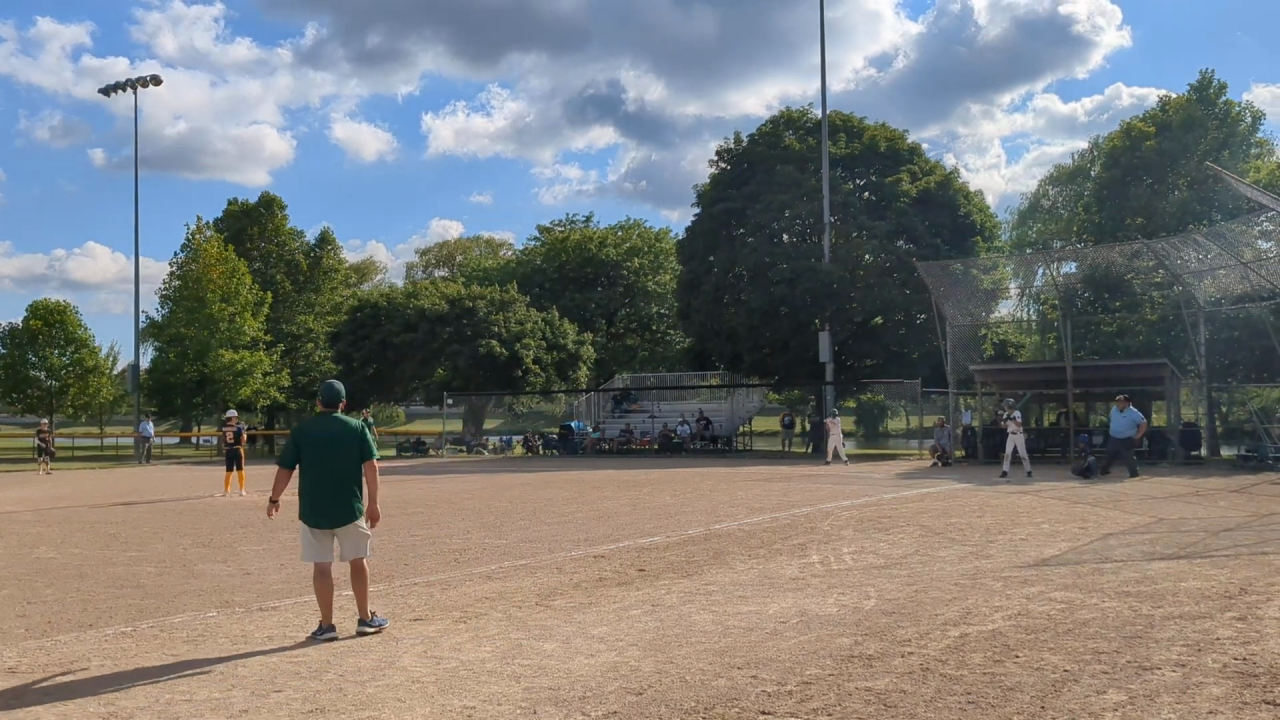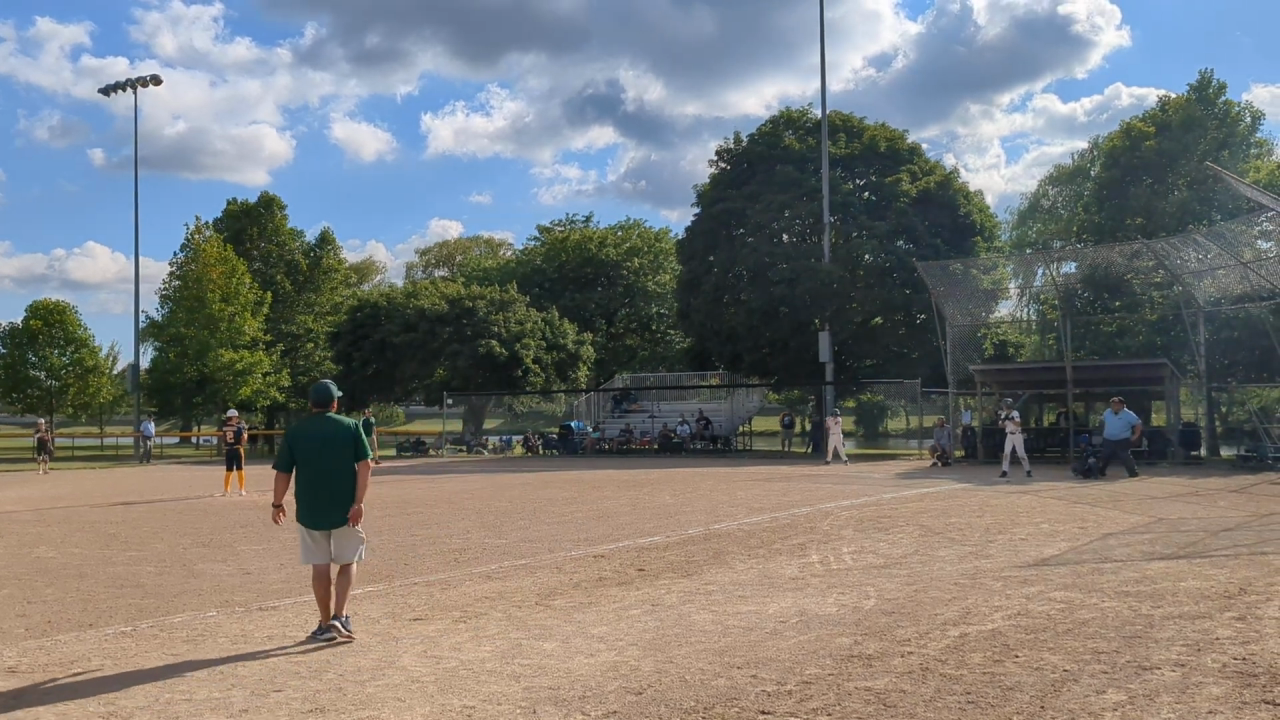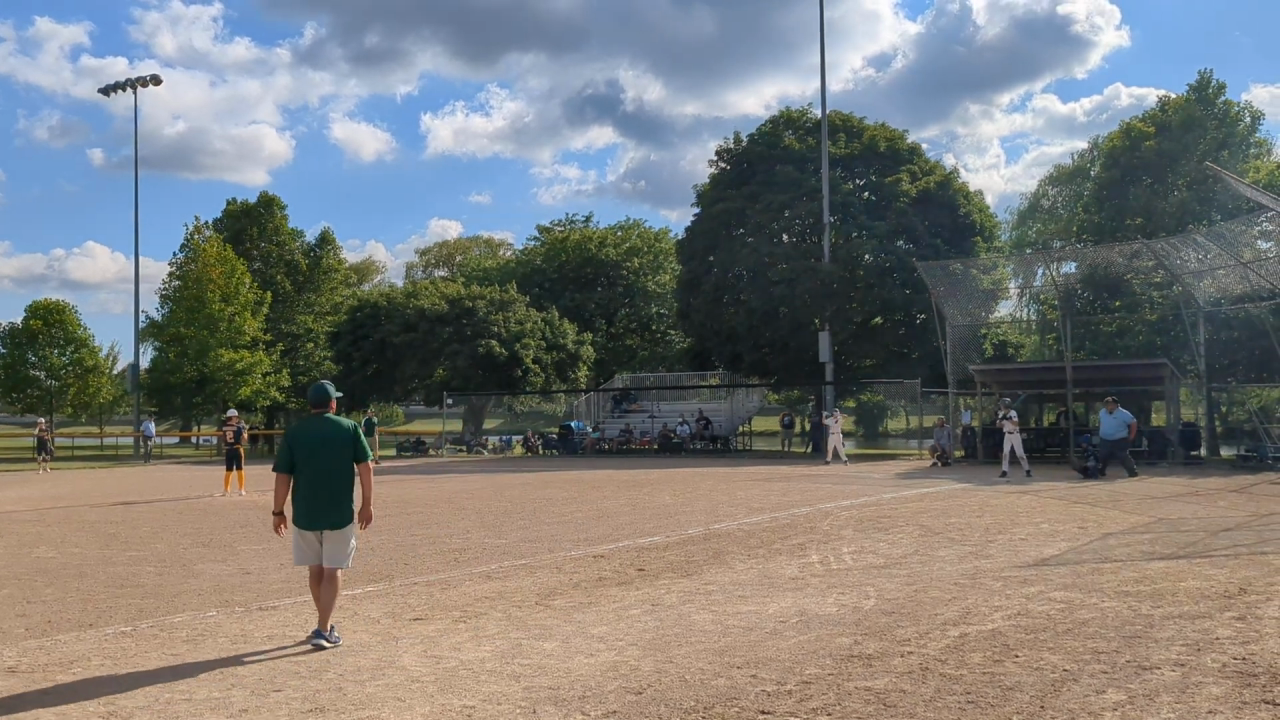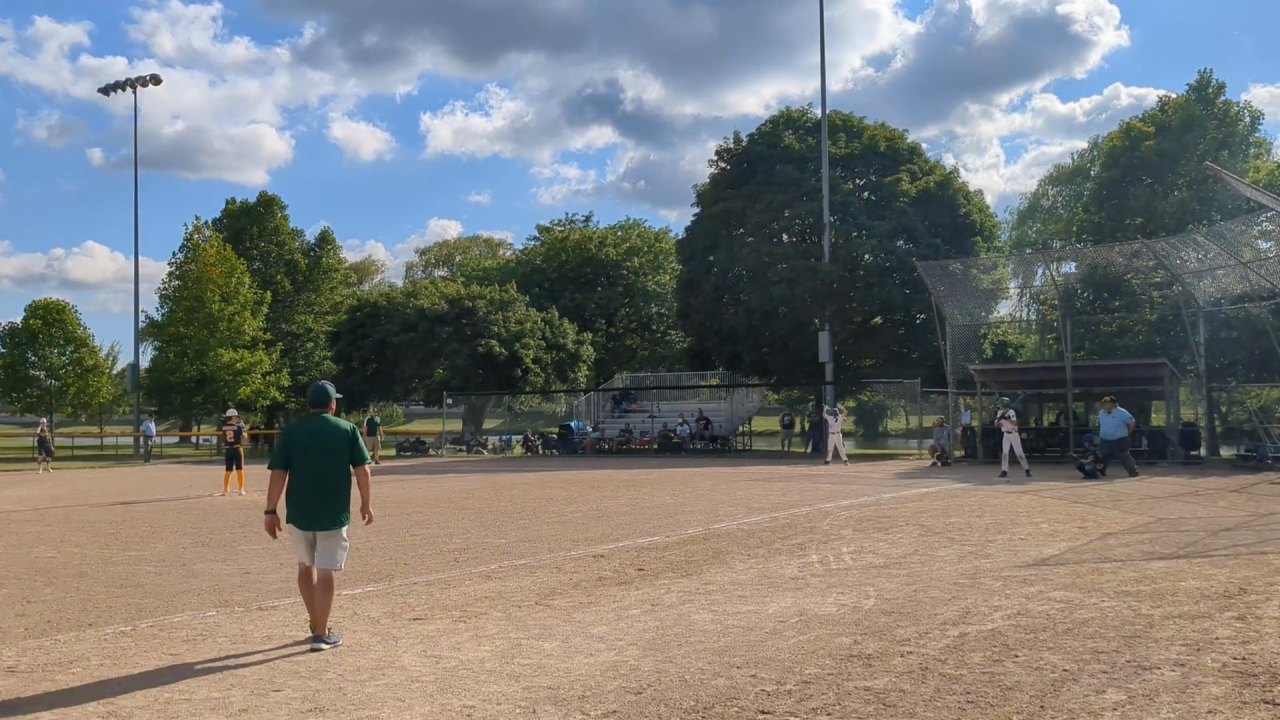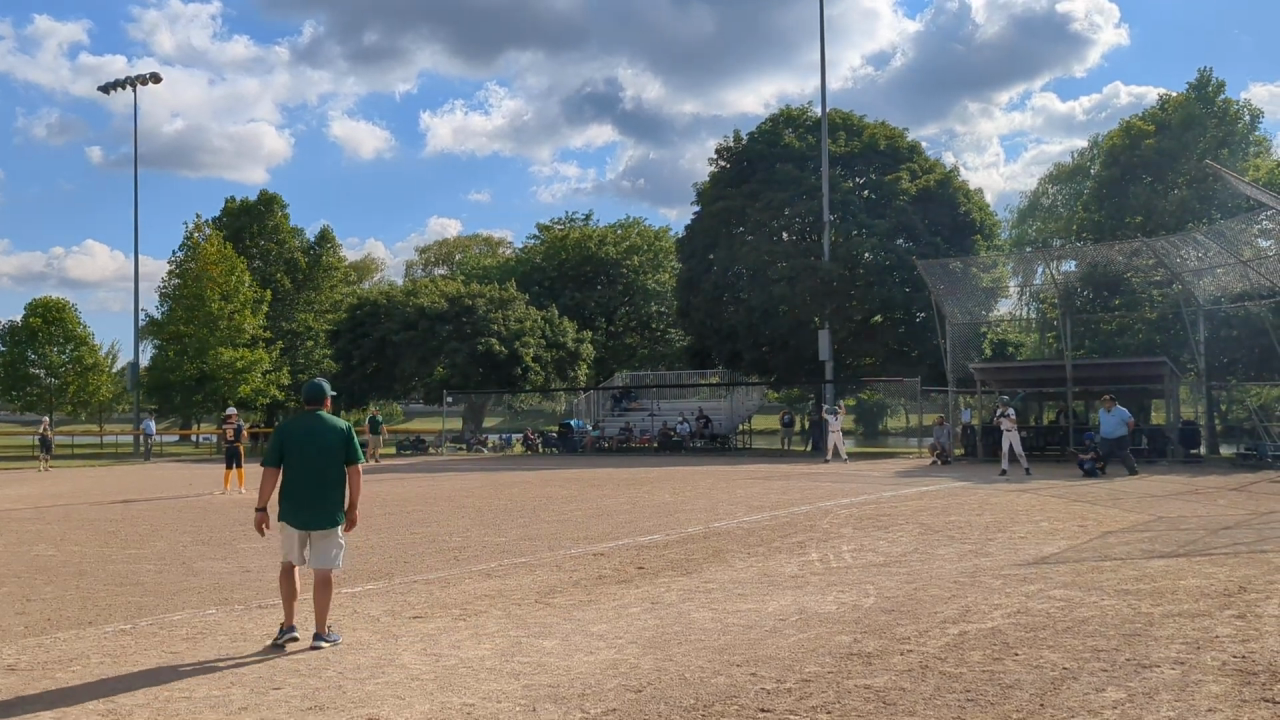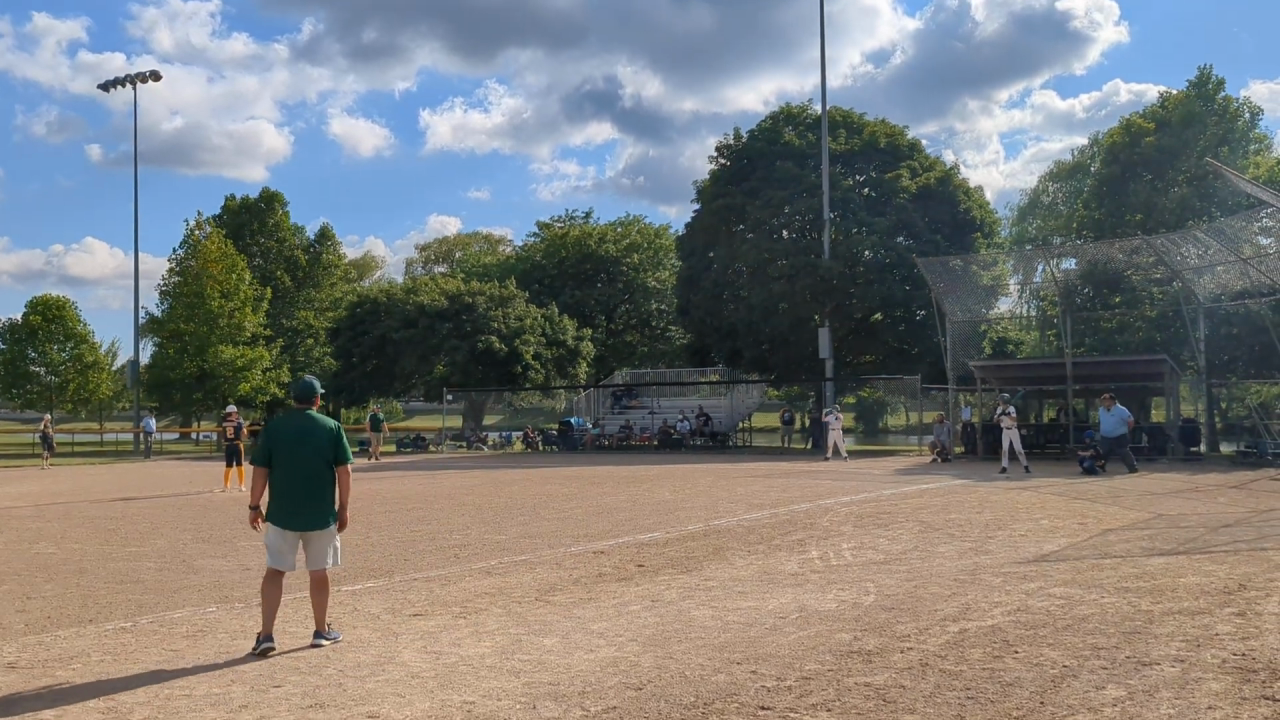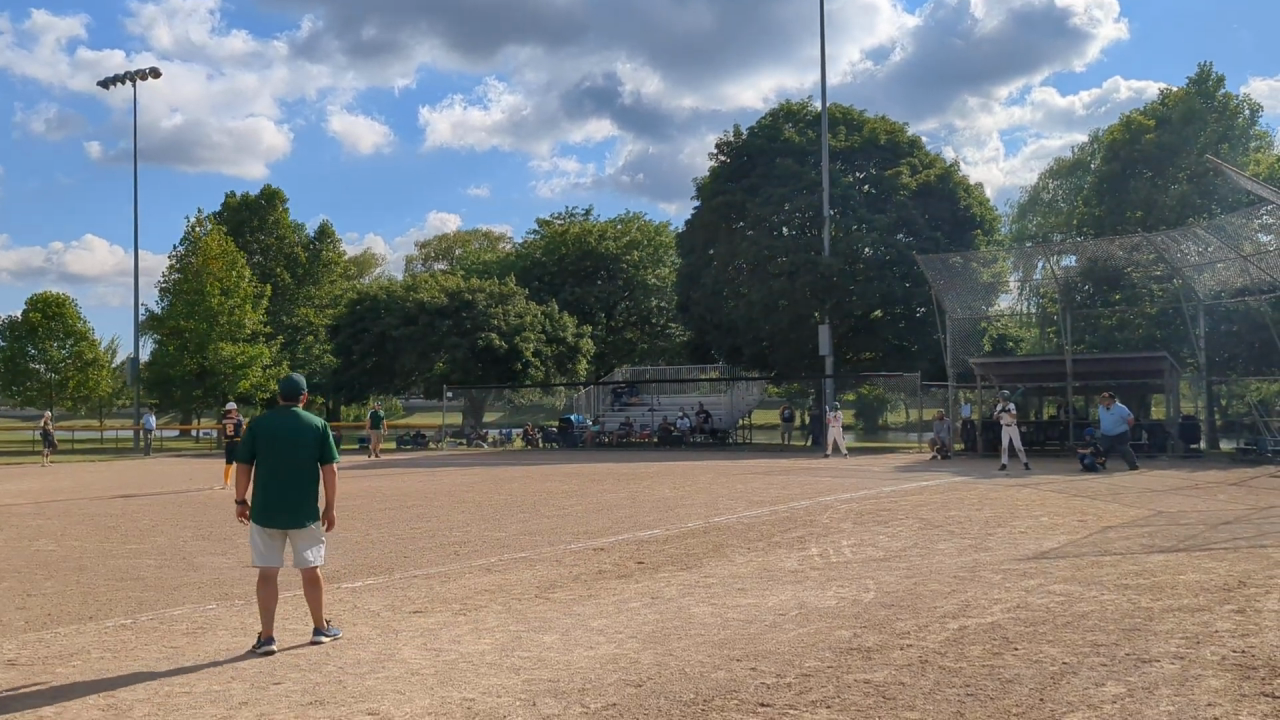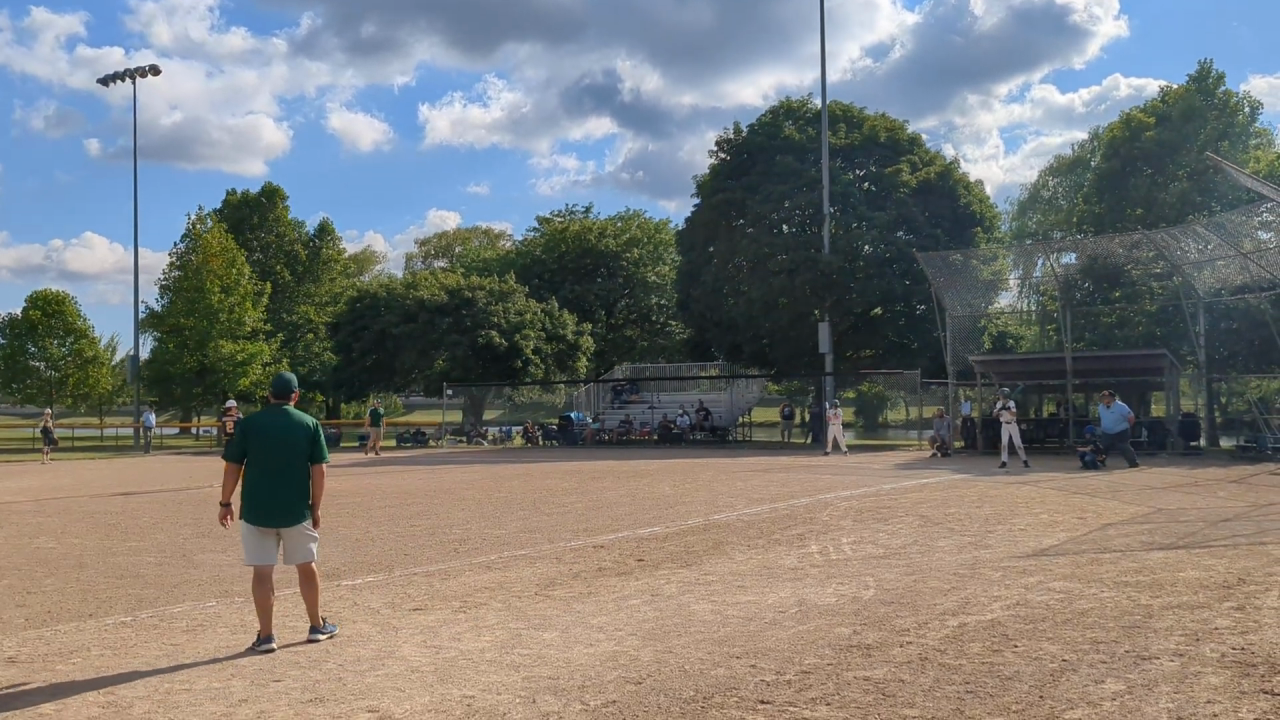
dt=0.2s
person 1, frame 1
left shoulder: (300, 431)
right shoulder: (357, 428)
left elbow: (285, 470)
right elbow: (371, 467)
left wrist: (274, 499)
right wrist: (372, 503)
left hip: (313, 510)
right hip: (349, 509)
left knee: (321, 567)
right knee: (357, 559)
left ankle: (327, 625)
right ankle: (366, 617)
person 1, frame 2
left shoulder: (294, 432)
right shoulder: (351, 427)
left elbow: (282, 474)
right elbow: (365, 465)
left wrist: (277, 504)
right wrist: (358, 502)
left hip: (309, 512)
right hip: (344, 510)
left knee: (320, 568)
right knee: (348, 562)
left ankle: (326, 623)
right ankle: (340, 617)
person 1, frame 3
left shoulder: (293, 433)
right shoulder: (349, 428)
left elbow: (282, 476)
right elbow: (365, 467)
left wrist: (278, 512)
right wrist: (366, 503)
left hip: (305, 514)
right hip: (340, 513)
left knee: (316, 570)
right knee: (332, 571)
left ankle: (325, 625)
right ankle: (323, 631)
person 1, frame 4
left shoulder: (290, 431)
right shoulder: (348, 429)
left elbow: (278, 474)
right elbow: (362, 470)
left wrist: (271, 511)
right wrist: (366, 504)
left hip: (299, 513)
right hip: (334, 514)
left knee: (306, 568)
right knee: (326, 572)
left ankle: (316, 624)
right ankle: (321, 634)
person 1, frame 5
left shoulder: (284, 429)
right shoulder: (343, 428)
left elbow: (271, 472)
right elbow: (355, 471)
left wrist: (261, 508)
right wrist: (353, 507)
left hip: (291, 512)
right hip: (328, 513)
left knee: (289, 566)
right knee: (324, 572)
left ankle: (288, 626)
right ankle: (322, 633)
person 1, frame 6
left shoulder: (273, 427)
right shoulder: (332, 427)
left elbow: (260, 471)
right elbow: (344, 471)
left wrist: (254, 506)
right wrist: (343, 508)
left hip: (281, 514)
right hip: (320, 514)
left knee: (275, 572)
right knee: (319, 572)
left ankle: (266, 635)
right ankle: (322, 631)
person 1, frame 7
left shoulder: (257, 425)
right shoulder: (318, 425)
left elbow: (243, 468)
right elbow: (330, 470)
left wrist: (240, 500)
right wrist: (329, 507)
left hip: (265, 512)
right hip: (305, 512)
left knee: (268, 573)
right knee: (311, 569)
left ankle: (267, 637)
right ankle: (321, 628)
person 1, frame 8
left shoulder: (248, 423)
right shoulder: (309, 424)
left elbow: (233, 467)
right elbow: (319, 470)
left wrist: (225, 503)
right wrist: (315, 507)
left hip: (256, 510)
right hip: (296, 510)
left knee: (262, 571)
right knee: (306, 565)
left ankle: (266, 635)
right ankle: (317, 625)
